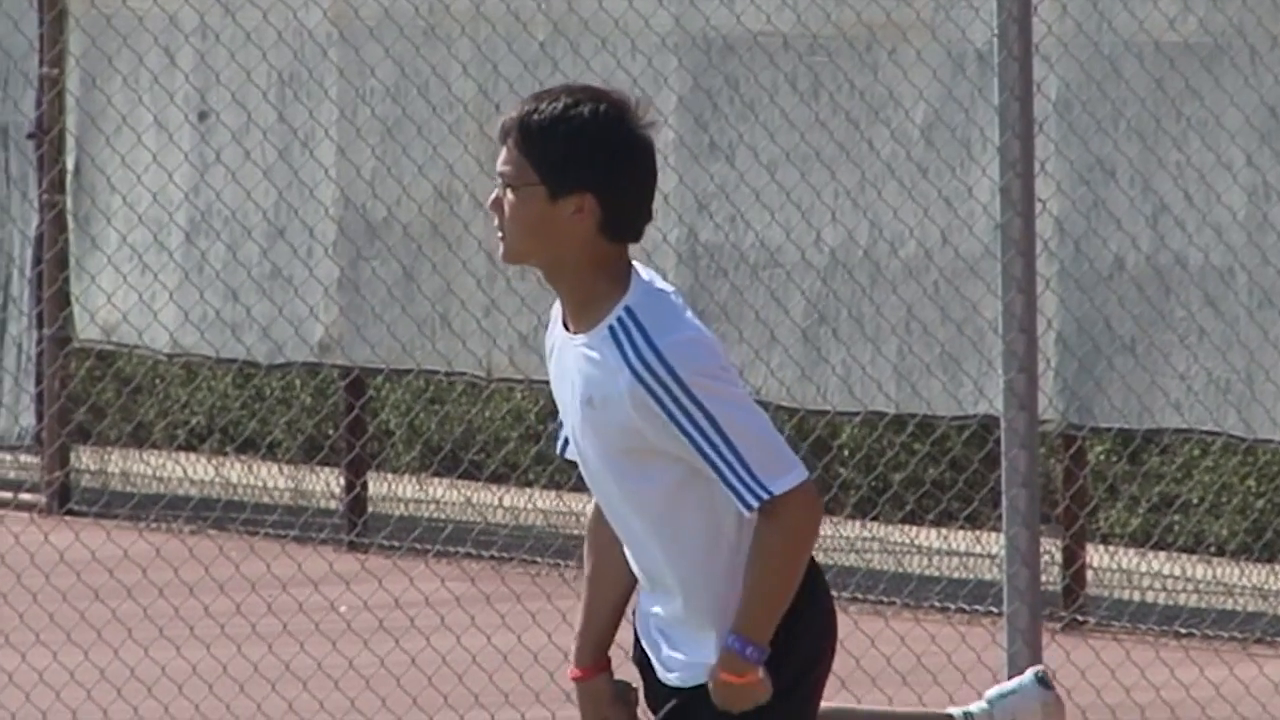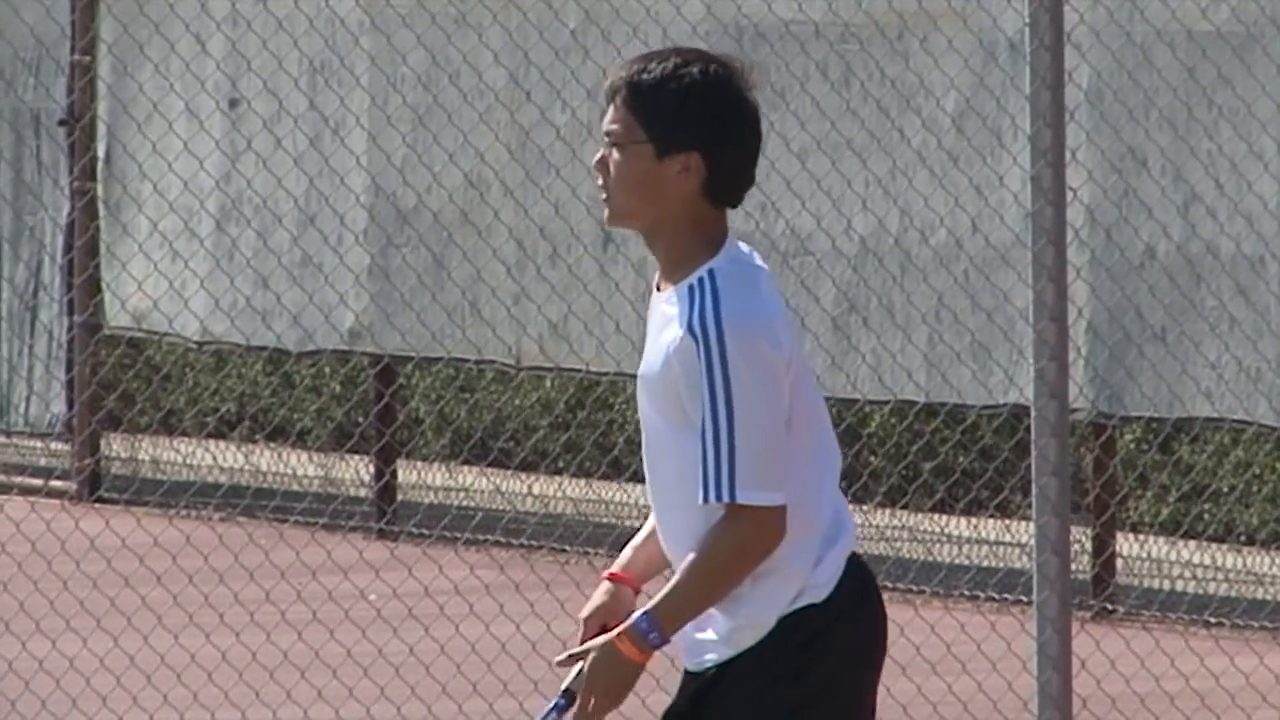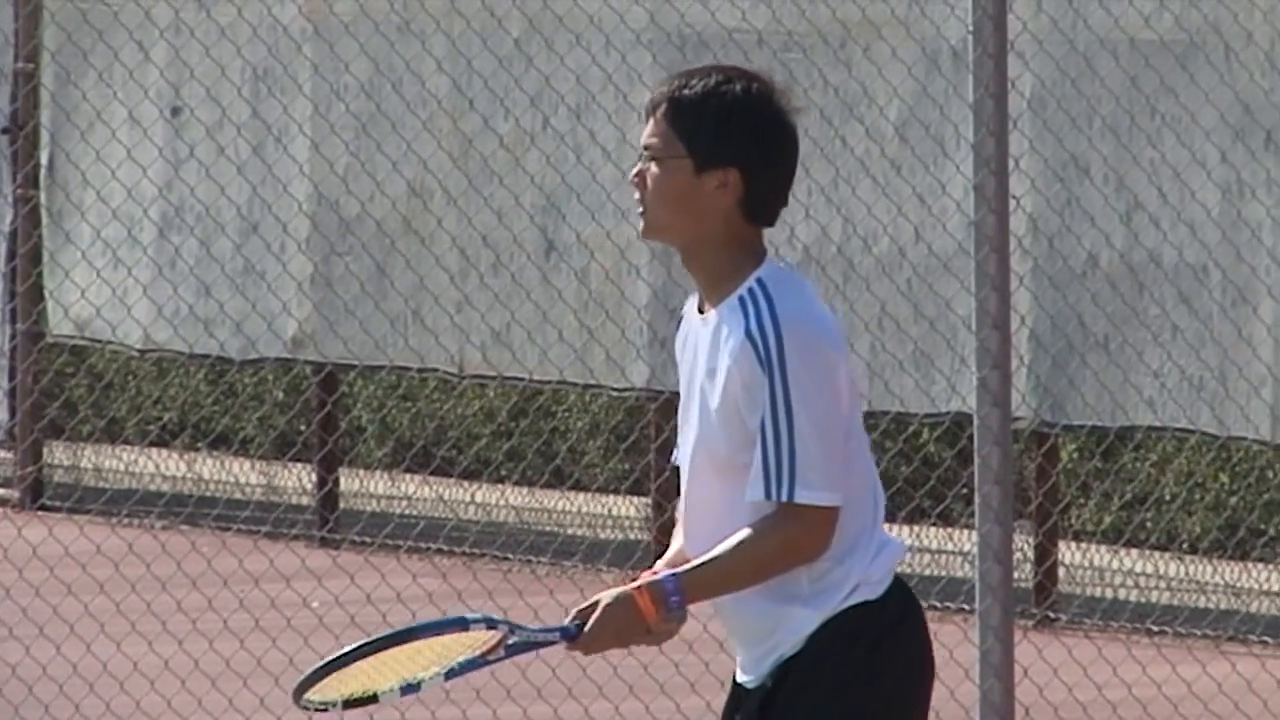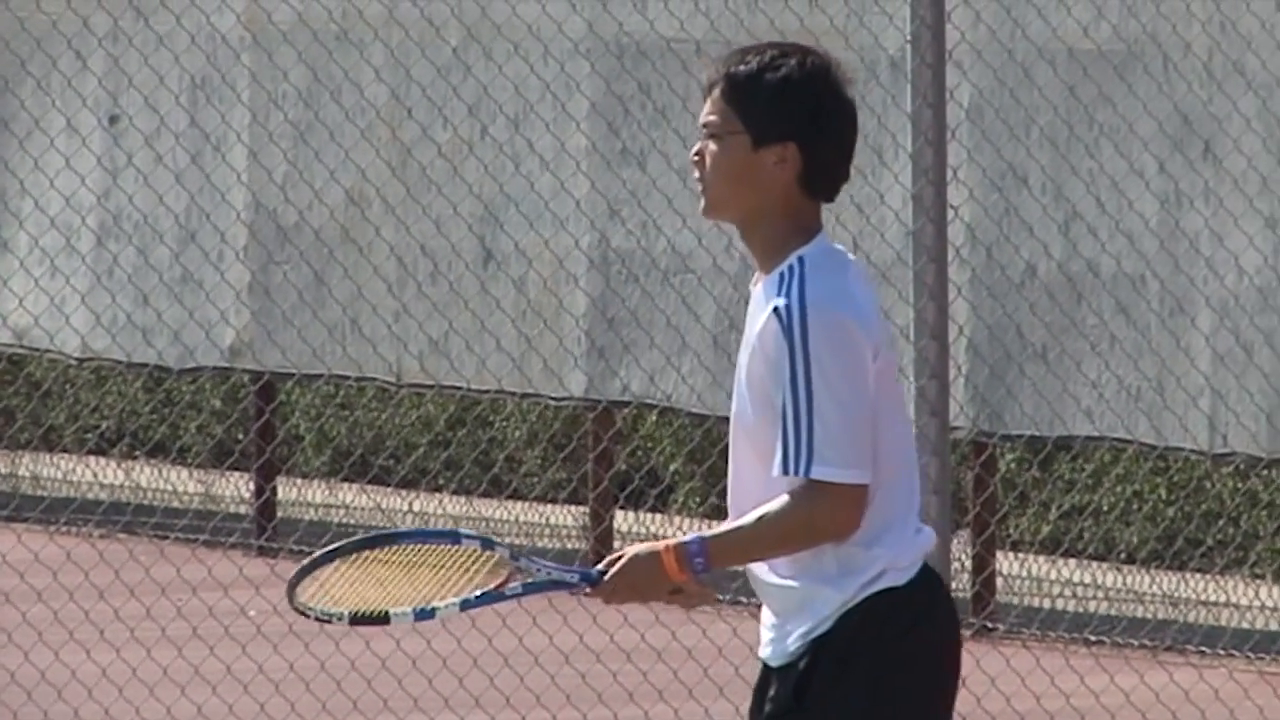
dt=1s
person 1, frame 1
left shoulder: (654, 355)
right shoulder: (570, 326)
left elbow: (792, 506)
left wrist: (742, 658)
right wrist: (590, 662)
left hip: (745, 640)
person 1, frame 2
left shoulder: (720, 319)
right shoulder: (686, 293)
left elbow: (753, 522)
left wrist: (636, 639)
right wrist: (626, 577)
left hip: (790, 640)
right hip: (783, 628)
person 1, frame 3
left shoulder: (778, 330)
right shoulder: (703, 319)
left elbow: (803, 525)
left wrist: (658, 597)
right wrist: (663, 579)
left hip: (847, 653)
right hip: (782, 653)
person 1, frame 4
left shoulder: (808, 307)
right shoulder: (788, 291)
left elbow: (830, 506)
left wrist: (681, 559)
right wrist: (701, 555)
left hip: (869, 638)
right hip: (818, 633)
